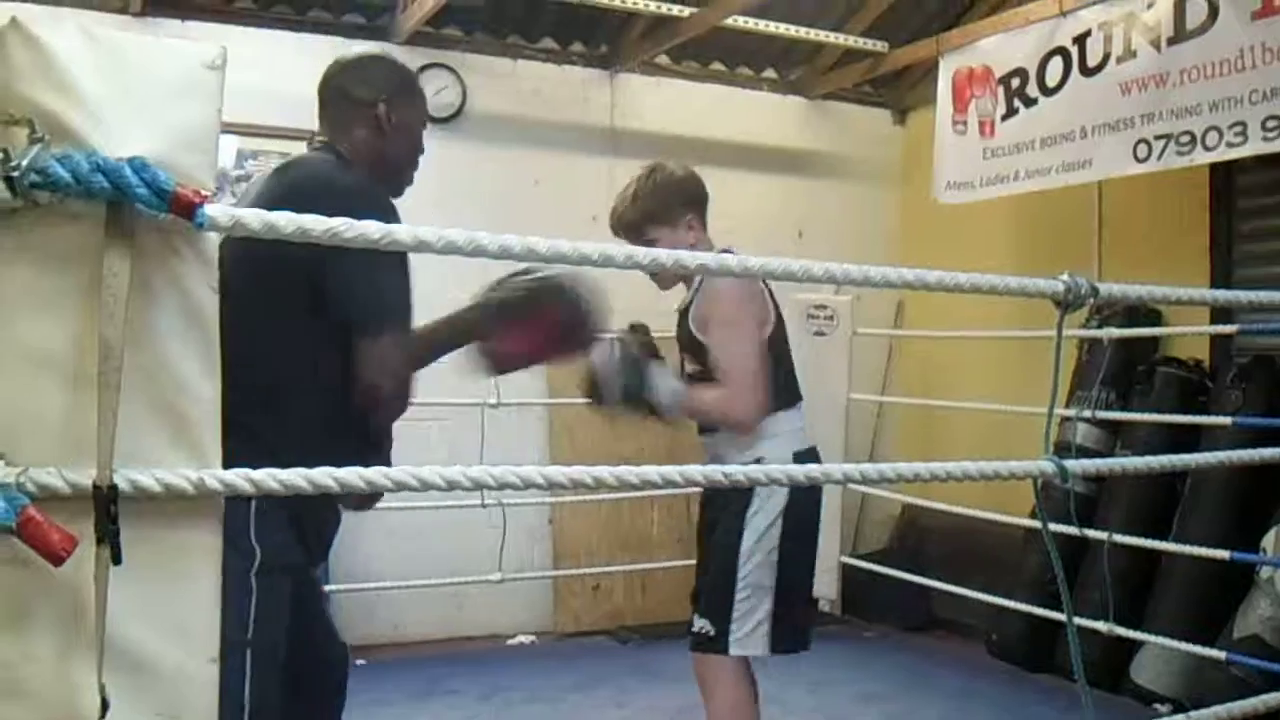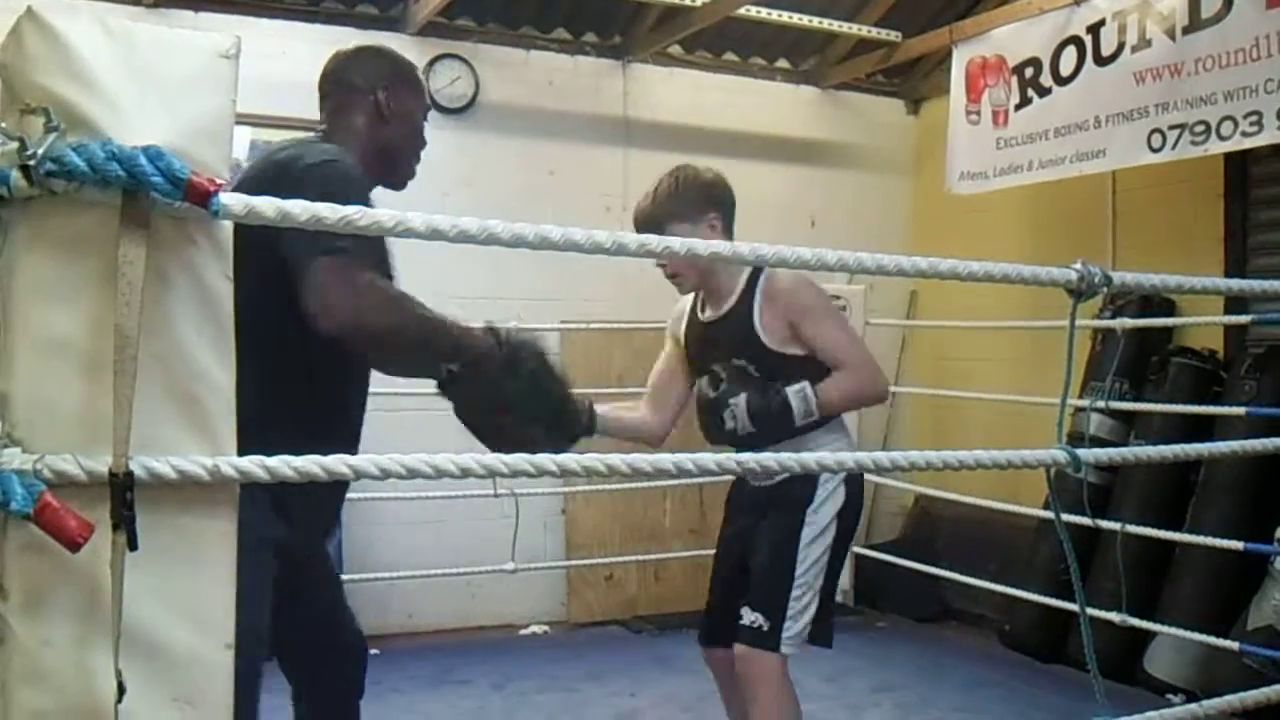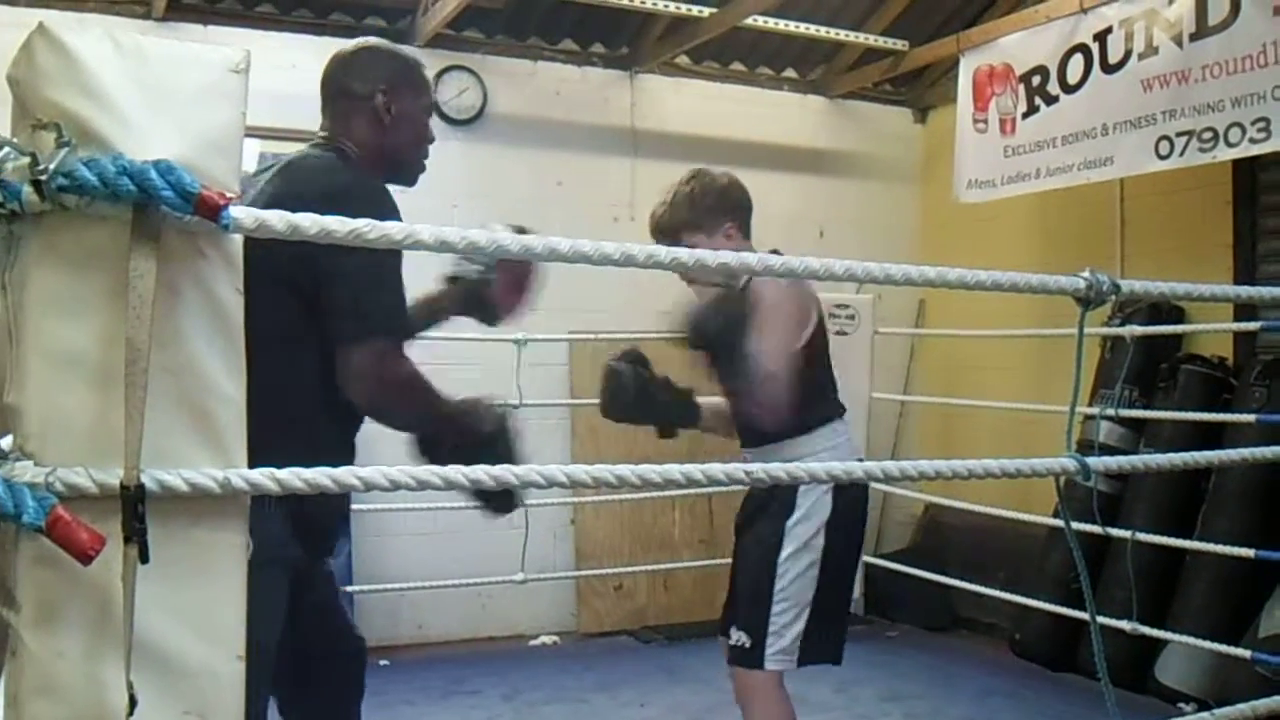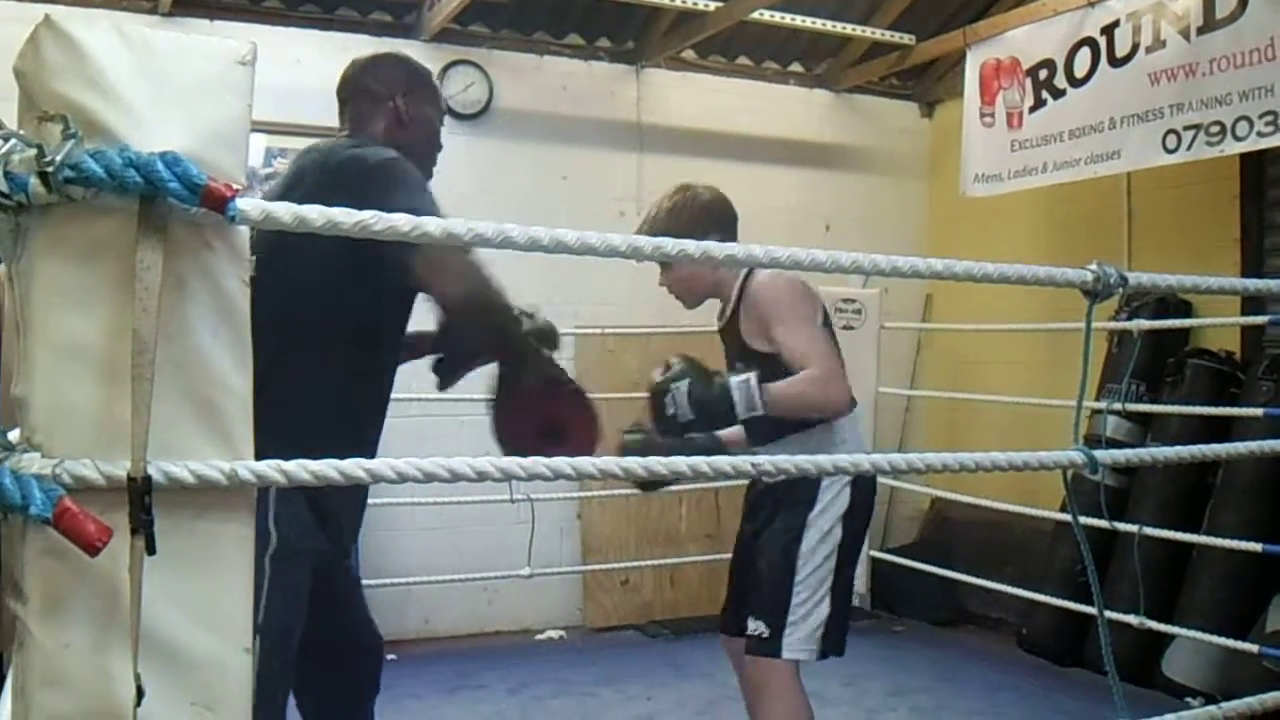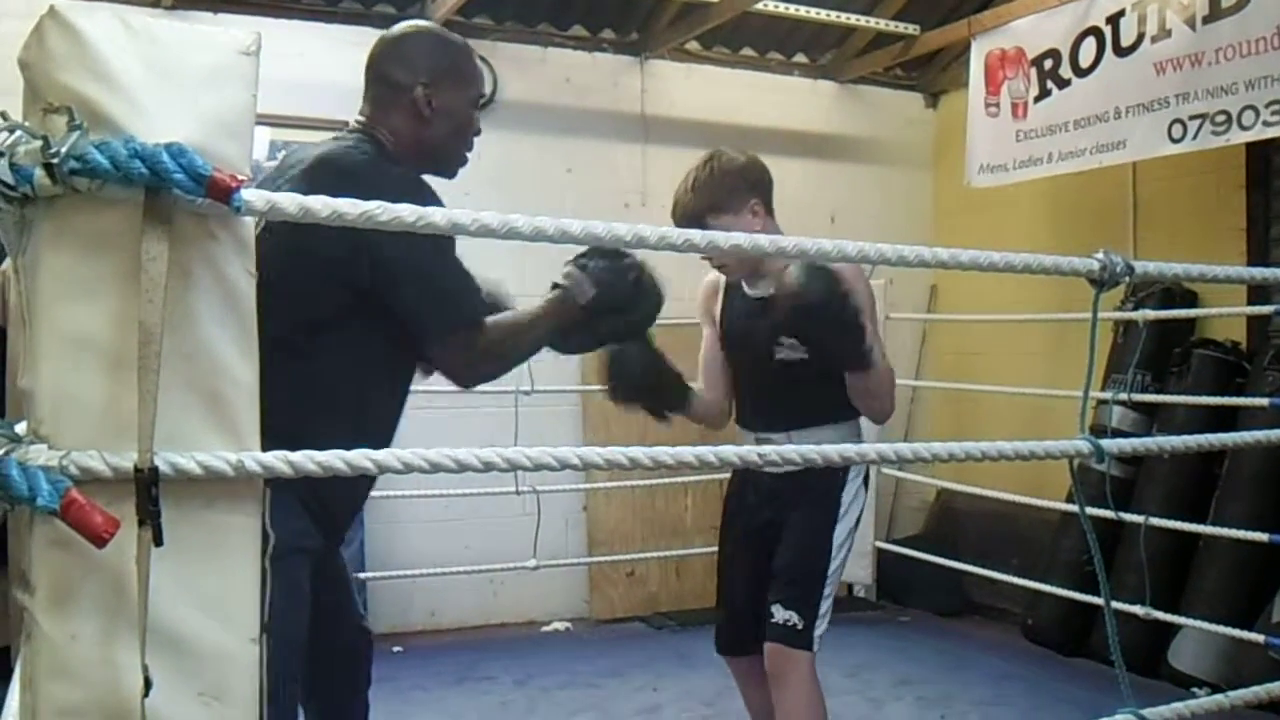
dt=0.5s
person 1, frame 1
left shoulder: (284, 189)
right shoulder: (348, 203)
right elbow: (383, 379)
left wrist: (468, 321)
right wrist: (368, 453)
left hip: (250, 496)
right hip: (240, 500)
person 1, frame 2
left shoulder: (305, 180)
right shoulder: (318, 175)
left elbow: (354, 340)
right elbow: (344, 306)
left wrist: (456, 364)
right wrist: (484, 351)
left hip: (276, 490)
right hip: (236, 484)
left knee: (333, 665)
person 1, frame 3
left shoulder: (293, 184)
right shoulder: (353, 198)
right elbow: (372, 378)
left wrist: (456, 299)
right wrist: (463, 424)
left hip: (274, 496)
right hip: (246, 496)
person 1, frame 4
left shoulder: (314, 184)
right shoulder: (365, 173)
right elbow: (455, 283)
left wrist: (445, 341)
right wrist: (522, 354)
left hip: (292, 486)
right hip: (265, 487)
left knee: (347, 664)
person 1, frame 5
left shoulder: (312, 172)
right shoulder: (386, 192)
right elbow: (472, 353)
right wrist: (574, 301)
left hip: (289, 479)
right hip: (257, 487)
left knee: (340, 664)
person 2, frame 1
left shoulder: (724, 288)
right shoulder: (705, 289)
left elbow: (743, 406)
left wrist: (646, 383)
right wrist: (650, 378)
left hip: (767, 478)
left knee: (717, 655)
right knee: (722, 646)
person 2, frame 2
left shoulder: (781, 289)
right shoulder: (686, 319)
left elbow: (871, 382)
right elbow: (655, 423)
left wrist: (782, 406)
left hip: (816, 484)
right hip: (758, 487)
left knee: (758, 652)
right knee: (722, 647)
person 2, frame 3
left shoulder: (774, 289)
right shoulder: (732, 299)
left elbow: (773, 411)
left wrist: (732, 348)
right wrist: (672, 406)
left hip: (814, 486)
right hip: (780, 485)
left knee: (757, 665)
right knee: (743, 656)
person 2, frame 4
left shoulder: (771, 290)
right shoulder: (733, 309)
left elbow: (831, 392)
left wrist: (724, 395)
right wrist: (699, 446)
left hip: (825, 481)
right hip: (783, 481)
left knee: (771, 657)
right knee: (740, 641)
person 2, frame 5
left shoulder: (834, 279)
right shoulder: (718, 288)
left elbow: (880, 407)
right elbow: (717, 406)
left wrist: (850, 347)
right wrist: (661, 387)
left hip: (825, 477)
right hip: (755, 478)
left knee: (786, 651)
right knee: (739, 648)
